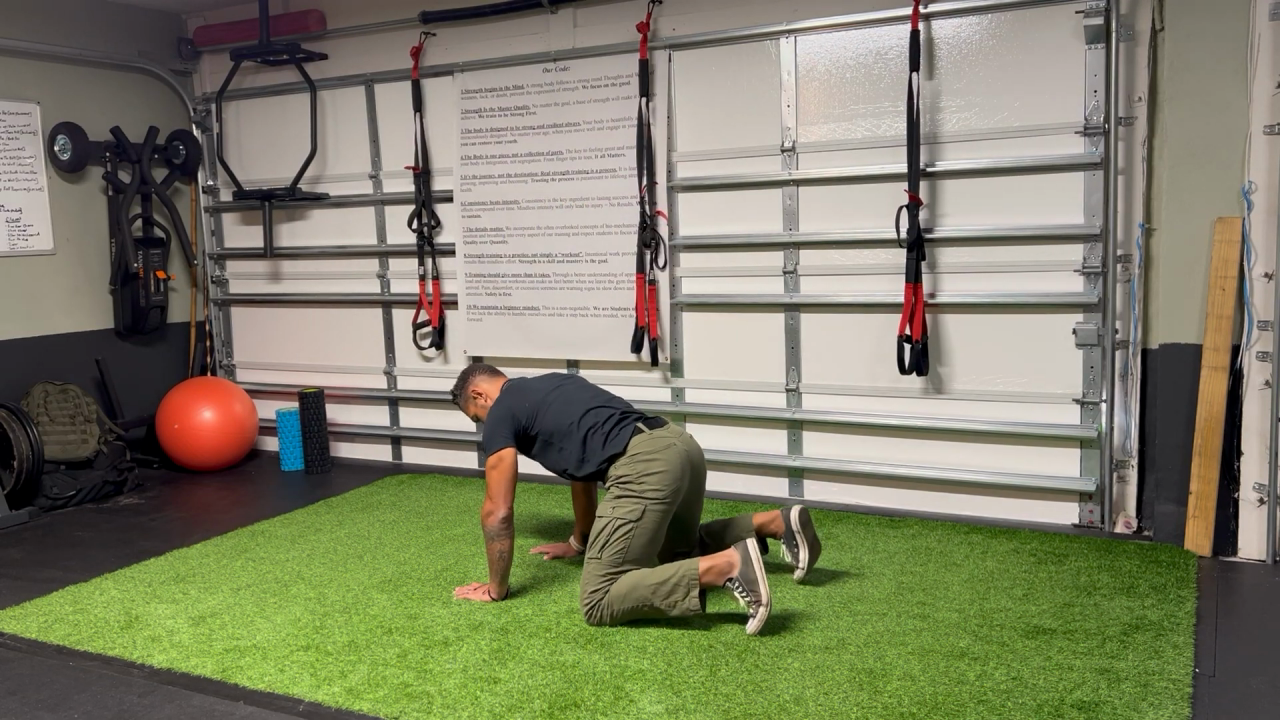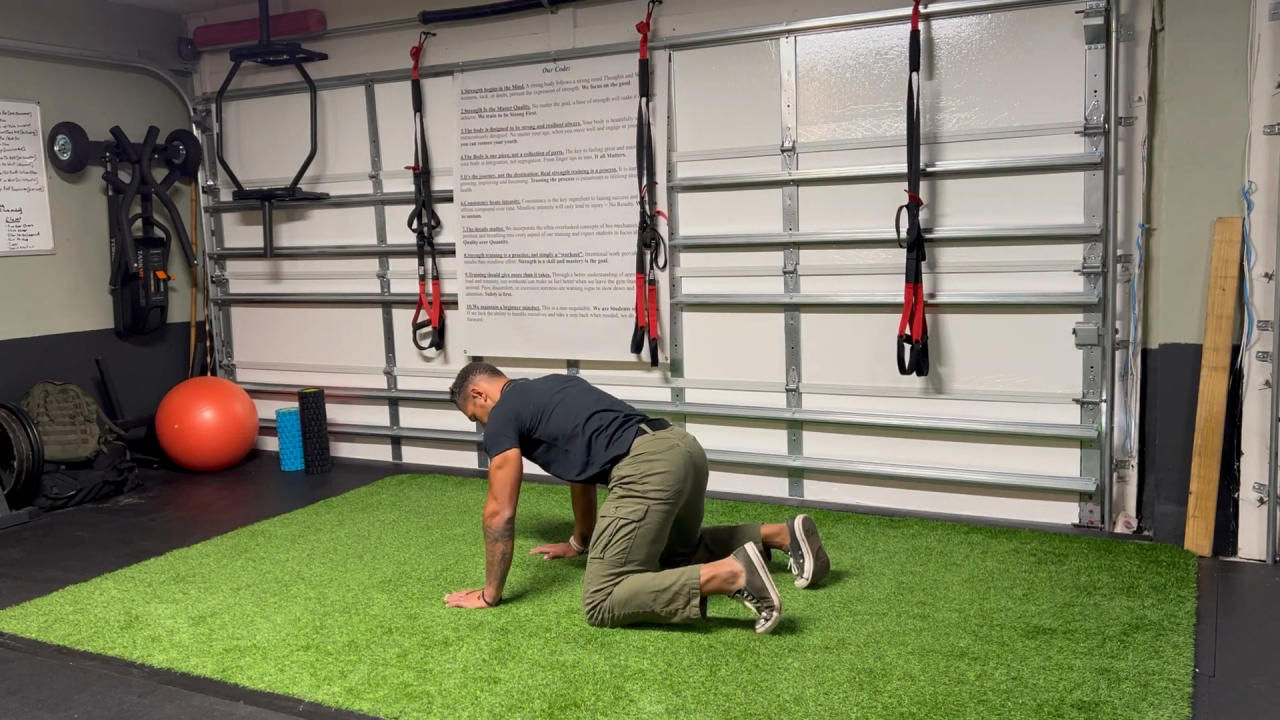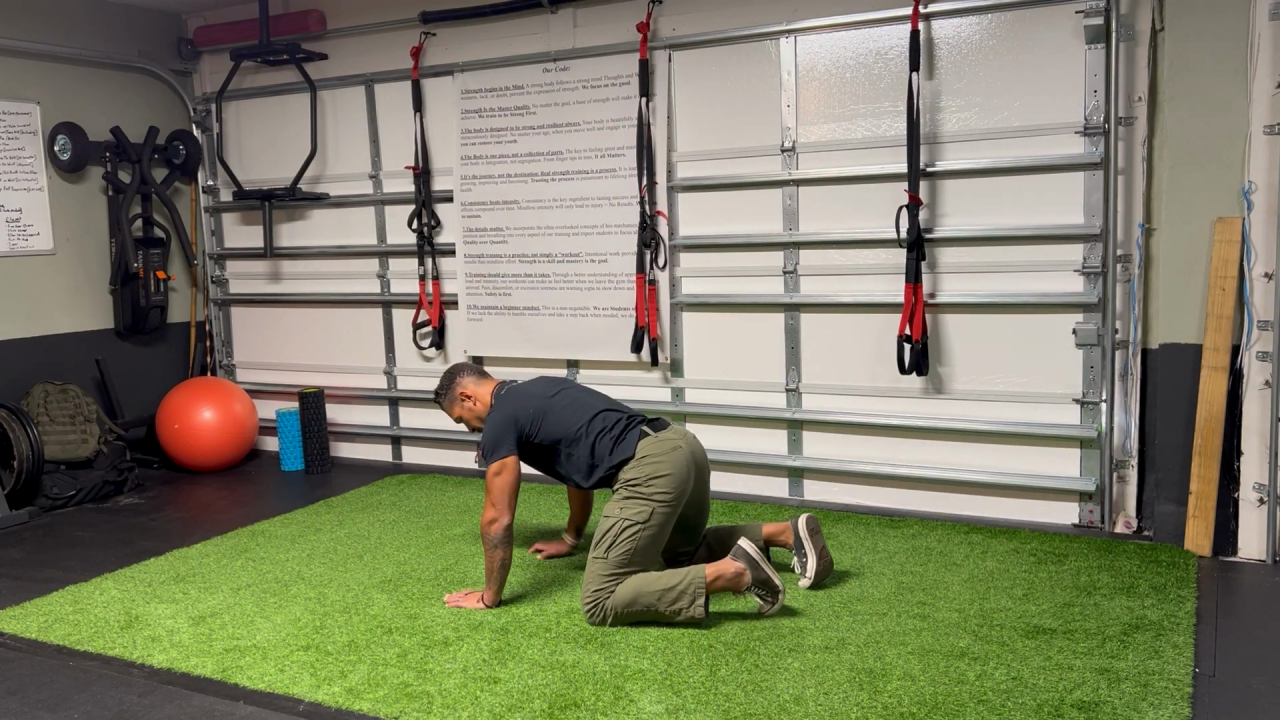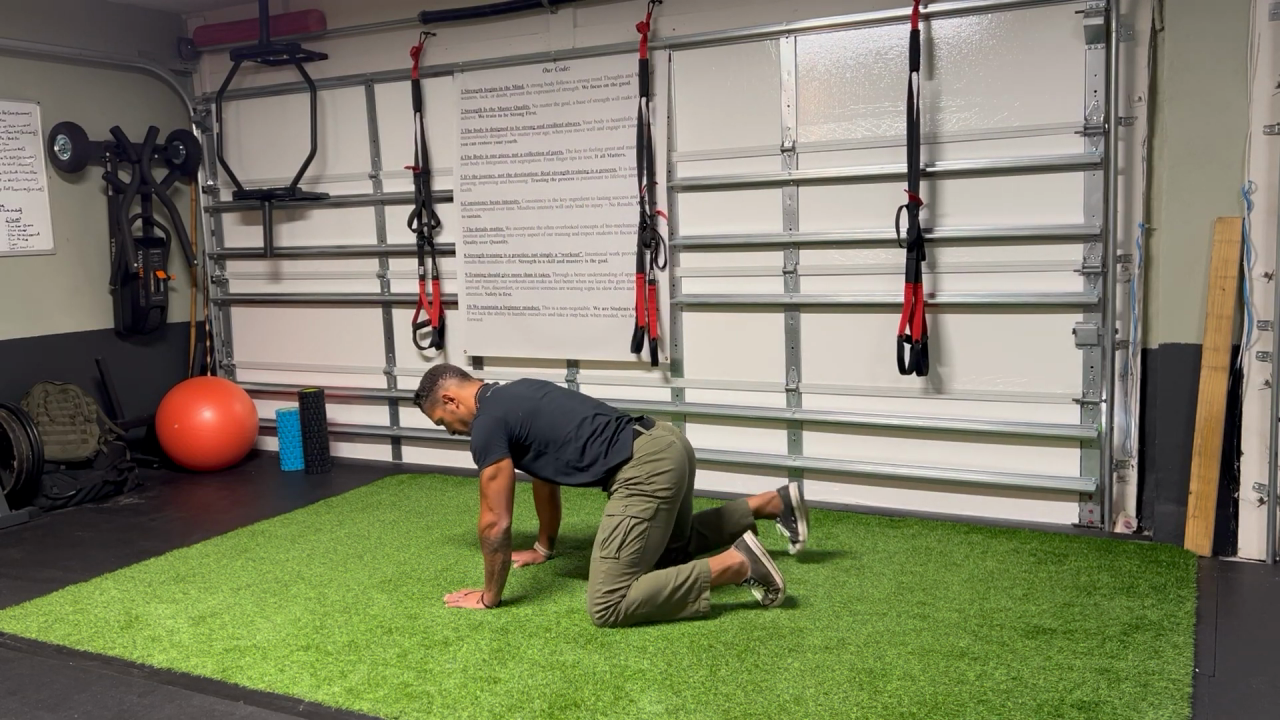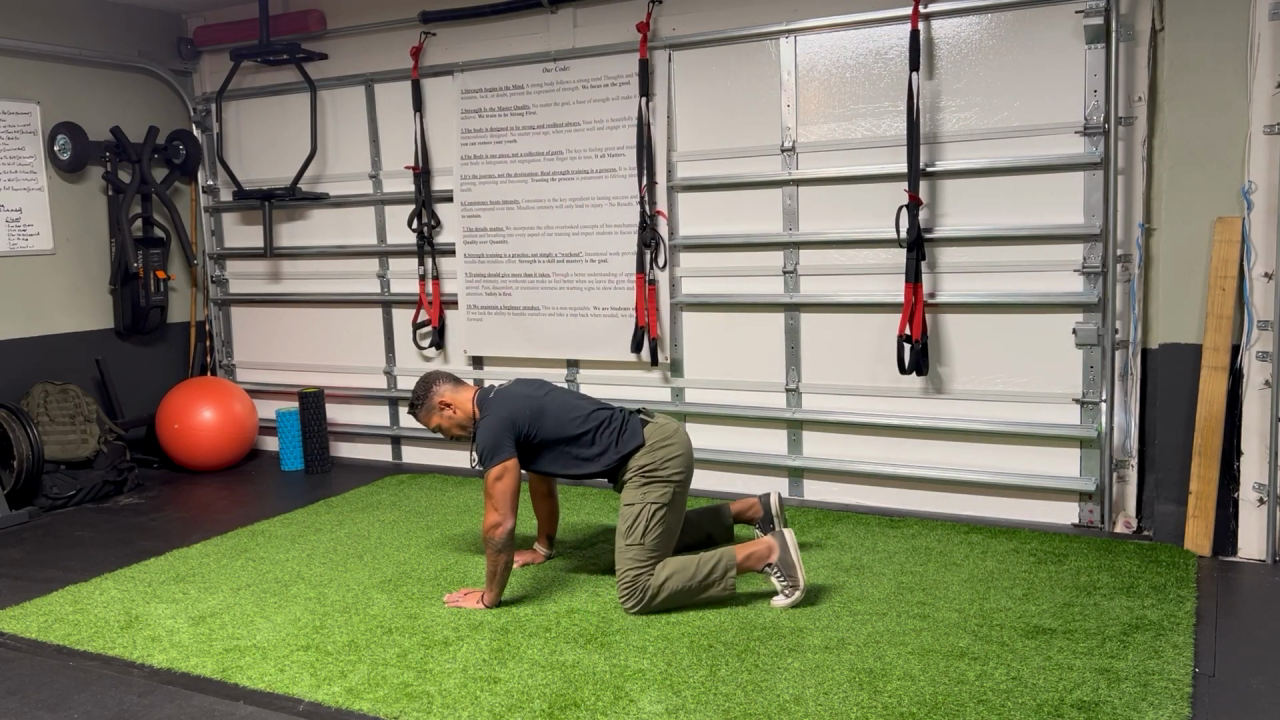
dt=0.4s
person 1, frame 1
left shoulder: (502, 413)
right shoulder: (552, 386)
left elbow: (498, 511)
right elbow: (583, 469)
left wrist: (497, 587)
right wrist: (578, 542)
left hip: (645, 467)
right hip: (679, 445)
left knee: (599, 603)
right knee: (680, 548)
left ankle: (726, 566)
right ankle: (777, 522)
person 1, frame 2
left shoulder: (503, 416)
right shoulder: (550, 388)
left elbow: (500, 513)
right elbow: (583, 467)
left wrist: (490, 594)
right wrist: (578, 542)
left hip: (648, 470)
right hip: (682, 447)
left knee: (602, 604)
right knee: (680, 551)
left ankle: (729, 573)
right ankle: (783, 534)
person 1, frame 3
left shoulder: (500, 421)
right shoulder: (537, 392)
left elbow: (498, 519)
left wrist: (490, 596)
right wrist: (571, 538)
left hip: (651, 470)
right hip: (681, 447)
left knee: (600, 603)
right knee: (683, 550)
left ankle: (732, 572)
right ankle: (787, 533)
person 1, frame 4
left shoulder: (489, 424)
right shoulder: (516, 396)
left elbow: (495, 523)
right elbow: (546, 476)
left wrist: (490, 596)
right wrist: (543, 548)
left hip: (645, 469)
right hip: (666, 443)
left knee: (608, 607)
right knee: (674, 546)
left ankle: (736, 564)
right ankle: (772, 502)
person 1, frame 5
left shoulder: (493, 426)
right shoulder: (510, 399)
left elbow: (500, 523)
right elbow: (542, 478)
left wrist: (489, 597)
right wrist: (543, 548)
left hip: (653, 457)
right hip: (661, 437)
left knee: (636, 589)
right knee: (657, 536)
left ankle: (765, 551)
right ankle: (752, 510)
